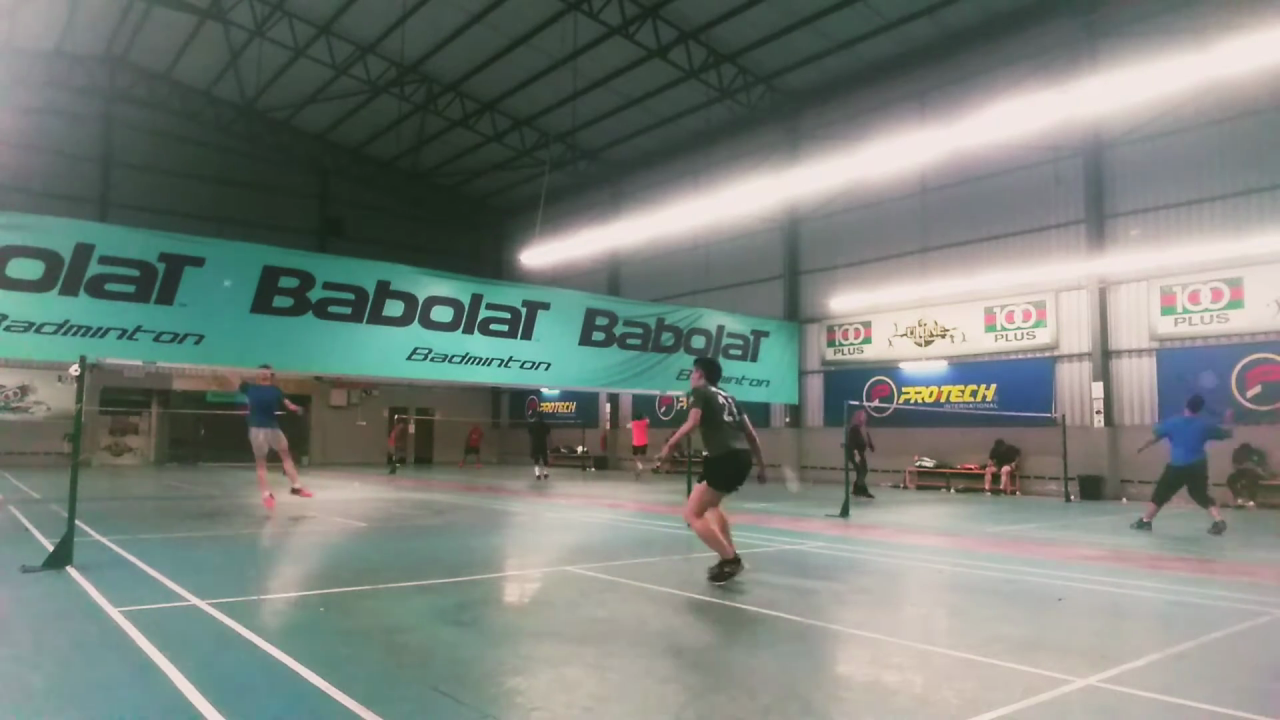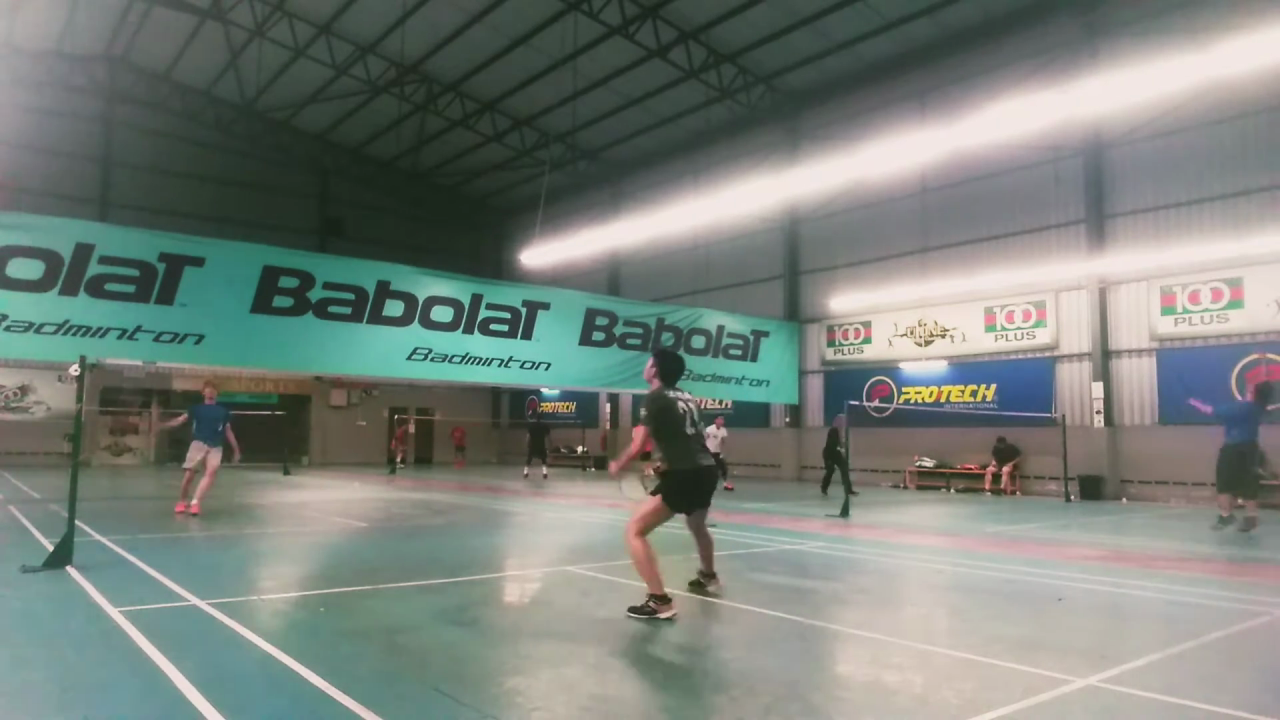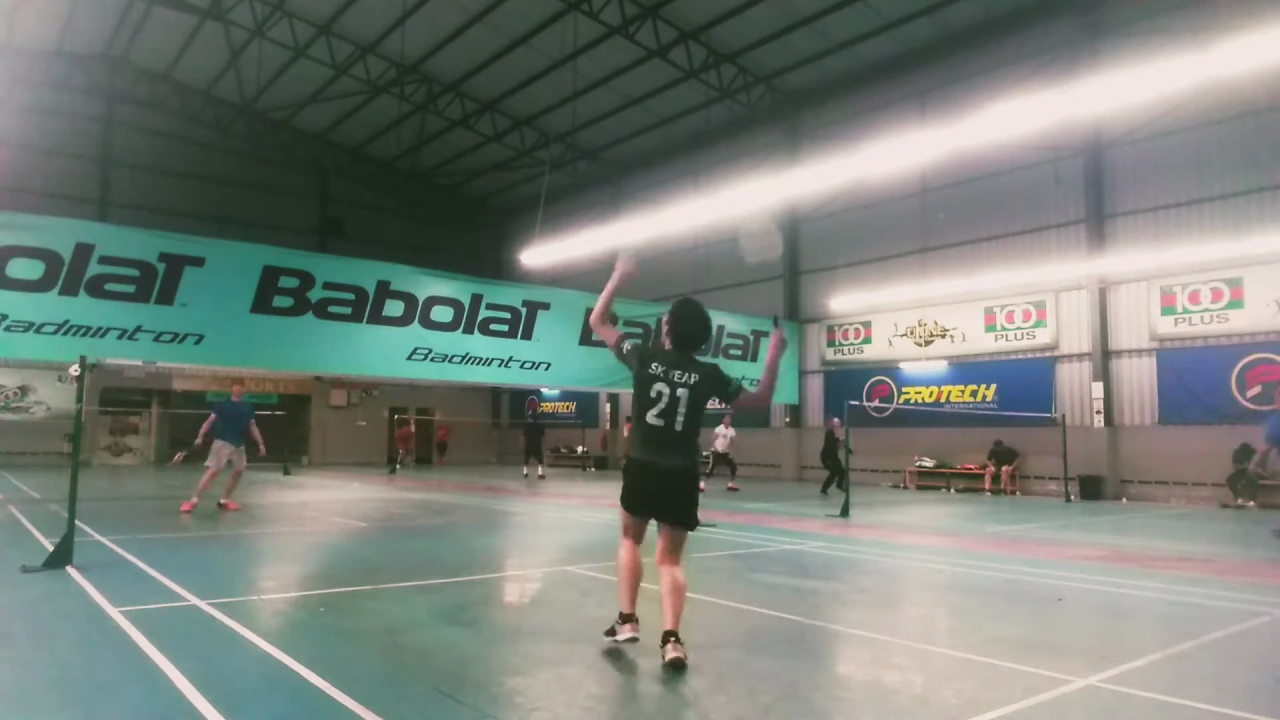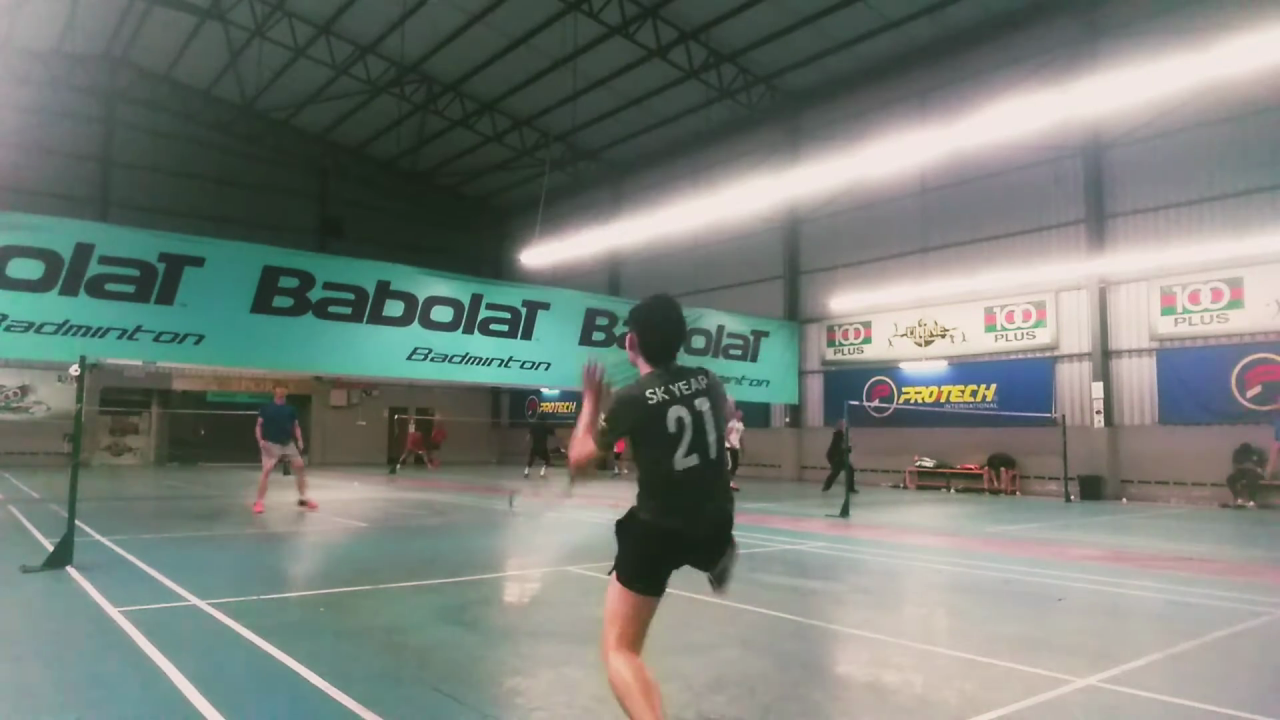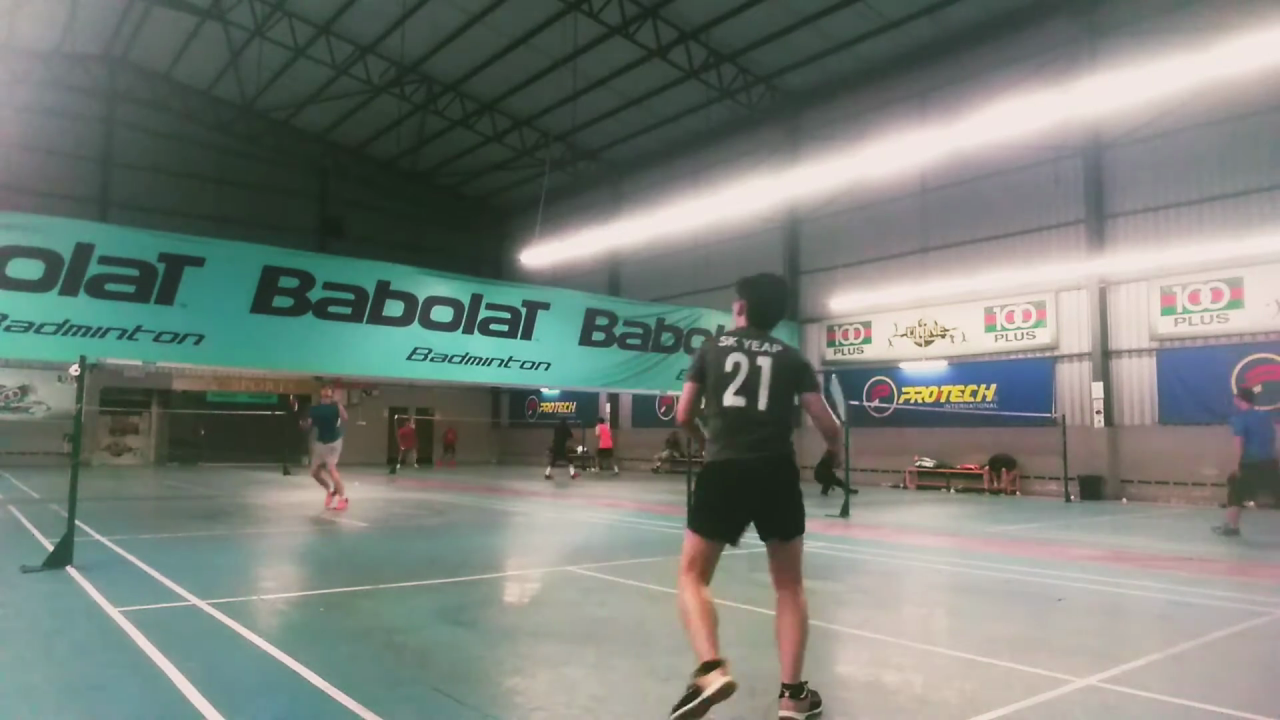
dt=0.4s
person 1, frame 1
left shoulder: (699, 391)
right shoulder: (727, 398)
left elbow: (692, 423)
right elbow: (751, 435)
left wrist: (668, 446)
right wrist: (761, 466)
left hip: (724, 458)
right hip: (742, 457)
left knee: (692, 514)
right knee: (712, 506)
left ankle: (729, 560)
right ankle: (730, 557)
person 1, frame 2
left shoulder: (654, 399)
right shoulder: (686, 398)
left elbow: (638, 446)
left wrist: (617, 465)
left hip: (684, 475)
right hip: (706, 472)
left knee: (635, 531)
right knee: (697, 527)
left ankle: (660, 600)
right ankle: (708, 577)
person 1, frame 3
left shoulder: (643, 359)
right shoulder: (709, 375)
left elbow: (598, 323)
right elbow: (758, 400)
left wrist: (618, 276)
right wrist: (774, 354)
left hip: (642, 470)
right hip: (682, 476)
left knee: (630, 541)
right knee: (669, 562)
left ankle: (626, 620)
right ankle: (671, 640)
person 1, frame 4
left shoulder: (630, 399)
right shoulder: (705, 381)
left elbow: (579, 460)
right elbow: (725, 412)
left wrist: (590, 404)
left hip: (657, 529)
right hip: (714, 522)
left knee: (619, 648)
right ankle: (721, 560)
person 1, frame 5
left shoulder: (711, 348)
right shoulder: (791, 357)
left elbow: (684, 416)
right elbow: (828, 427)
right wrist: (835, 448)
left hip: (722, 472)
right hip: (777, 474)
left knee: (692, 577)
right knee: (789, 586)
left ankle: (711, 670)
